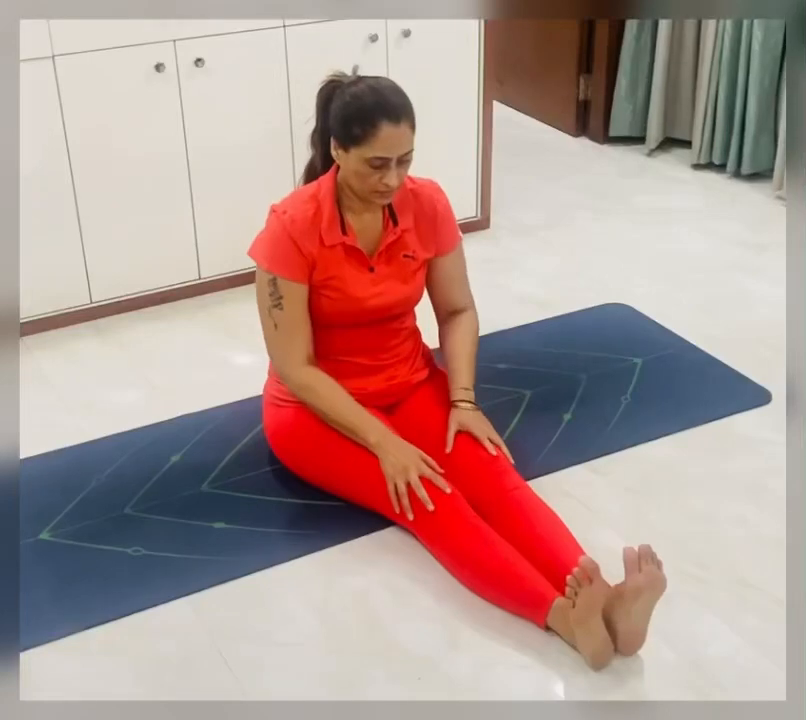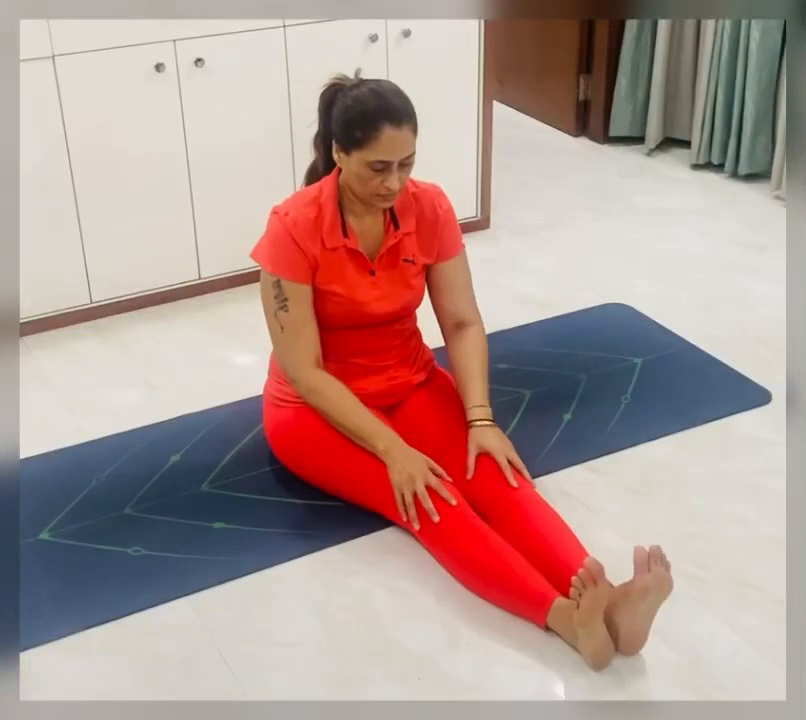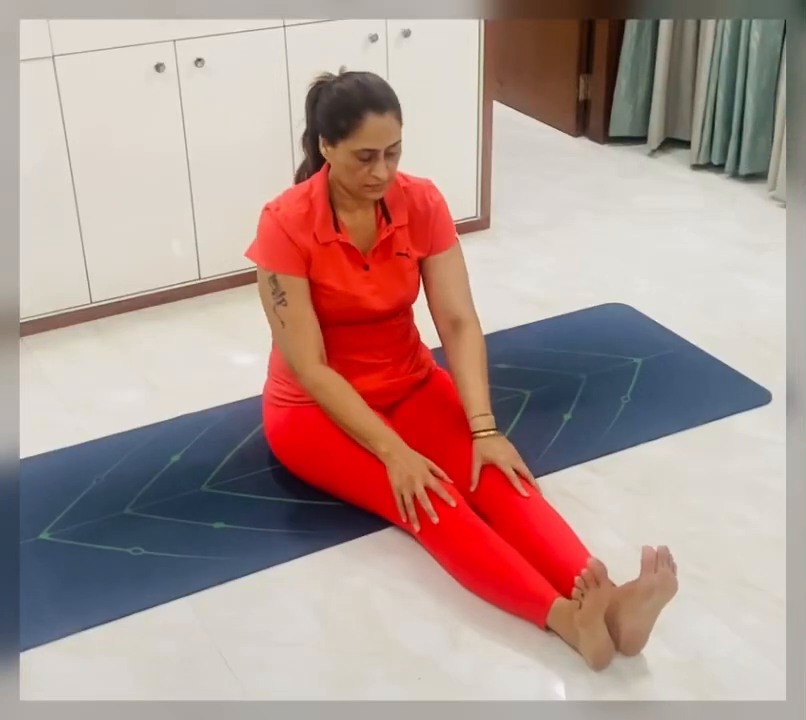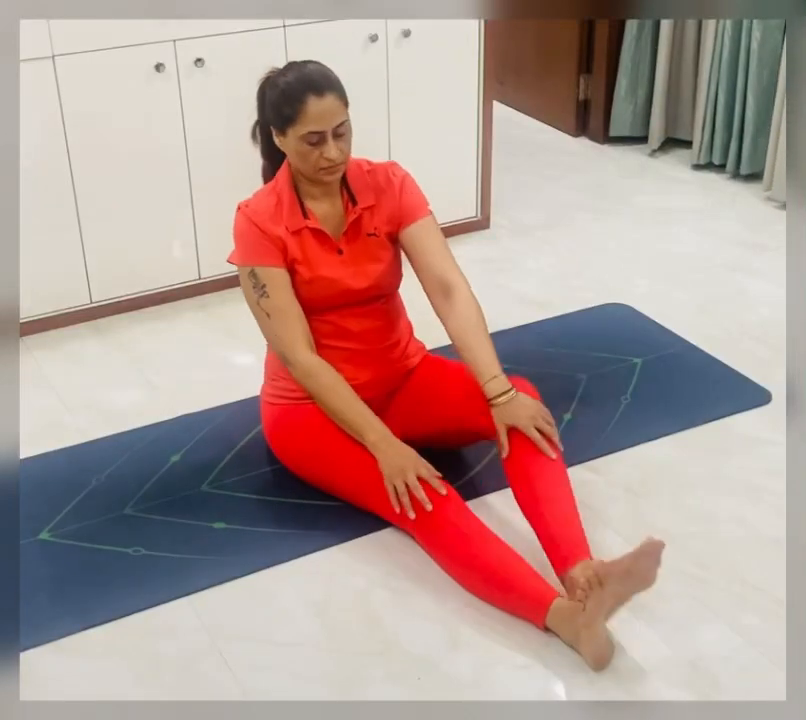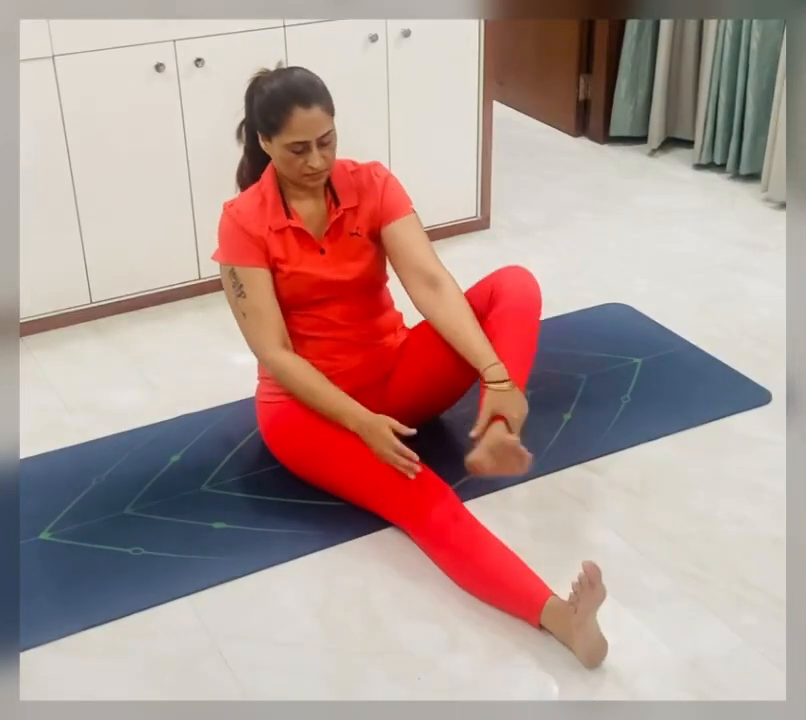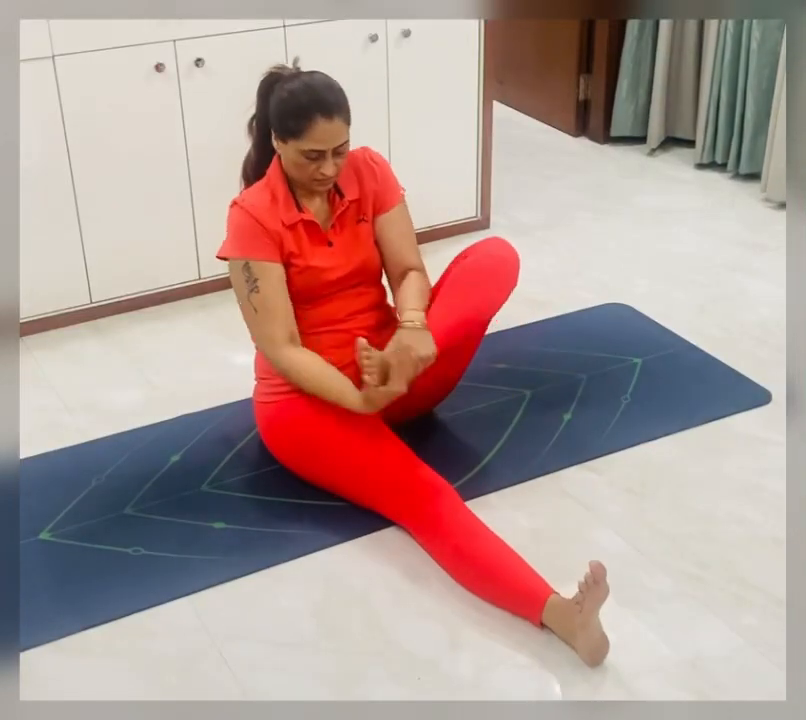
dt=0.3s
person 1, frame 1
left shoulder: (427, 203)
right shoulder: (291, 226)
left elbow: (457, 310)
right elbow: (294, 367)
left wrist: (462, 399)
right wrist: (384, 443)
left hip: (410, 384)
right hip: (315, 409)
left knee: (491, 474)
right knee: (431, 501)
left ankle: (603, 599)
right ankle: (564, 616)
person 1, frame 2
left shoulder: (429, 207)
right shoulder: (293, 228)
left elbow: (464, 324)
right elbow: (303, 370)
left wrist: (481, 420)
right wrist: (392, 451)
left hip: (410, 385)
right hip: (315, 410)
left knee: (494, 479)
right knee: (429, 501)
left ankle: (603, 596)
right ankle: (565, 617)
person 1, frame 3
left shoulder: (422, 202)
right shoulder: (284, 226)
left elbow: (459, 323)
right elbow: (310, 367)
left wrist: (485, 430)
right wrist: (393, 453)
left hip: (409, 384)
right hip: (314, 410)
left knee: (497, 478)
right knee: (431, 503)
left ankle: (605, 599)
right ankle: (565, 618)
person 1, frame 4
left shoulder: (389, 184)
right shoulder: (259, 222)
left elbow: (449, 287)
right elbow: (298, 356)
left wrist: (500, 392)
right wrist: (382, 445)
left hip: (403, 375)
right hip: (309, 404)
left knee: (524, 403)
right knee: (425, 500)
left ankle: (584, 577)
right ankle: (563, 617)
person 1, frame 5
left shoulder: (372, 183)
right shoulder: (244, 223)
left elbow: (430, 283)
right elbow: (275, 352)
left wrist: (495, 375)
right wrist: (363, 426)
left hip: (396, 370)
right hip: (306, 400)
left knee: (515, 285)
right knee: (422, 499)
left ankle: (492, 439)
right ankle: (554, 614)
person 1, frame 6
left shoulder: (369, 171)
right shoulder: (253, 218)
left elbow: (409, 271)
right elbow: (281, 348)
left wrist: (414, 331)
right wrist: (362, 401)
left hip: (392, 371)
right hip: (305, 396)
left knee: (495, 255)
right knee: (423, 497)
left ankle: (402, 368)
right ankle: (555, 612)
